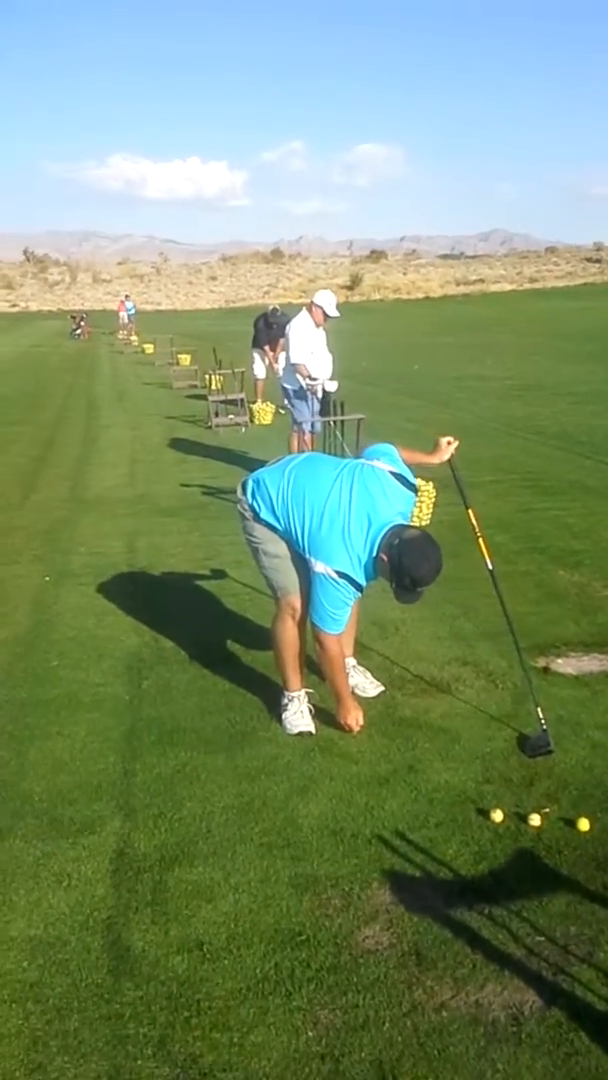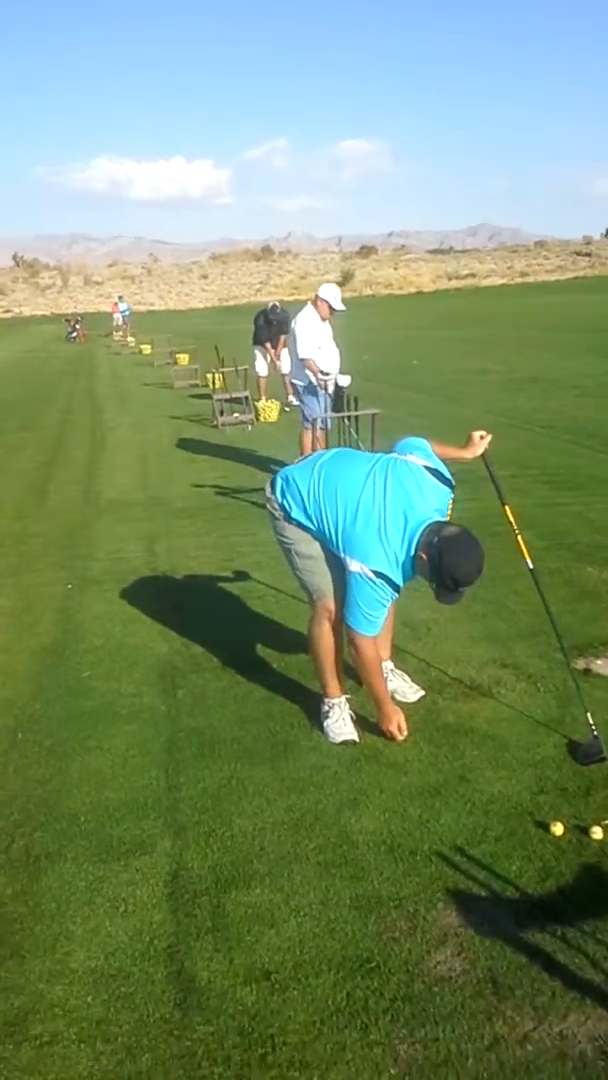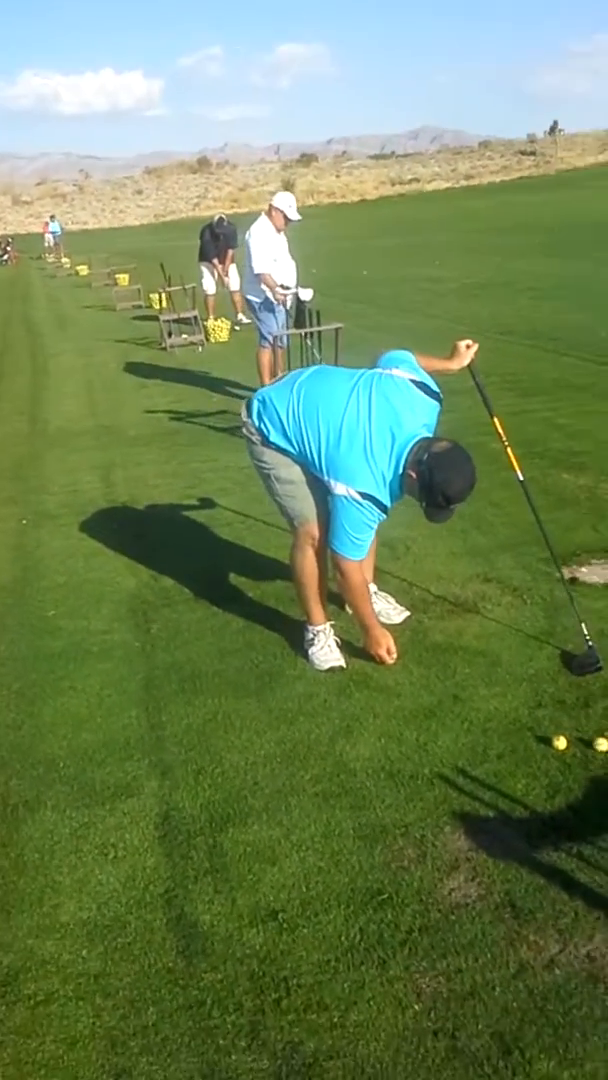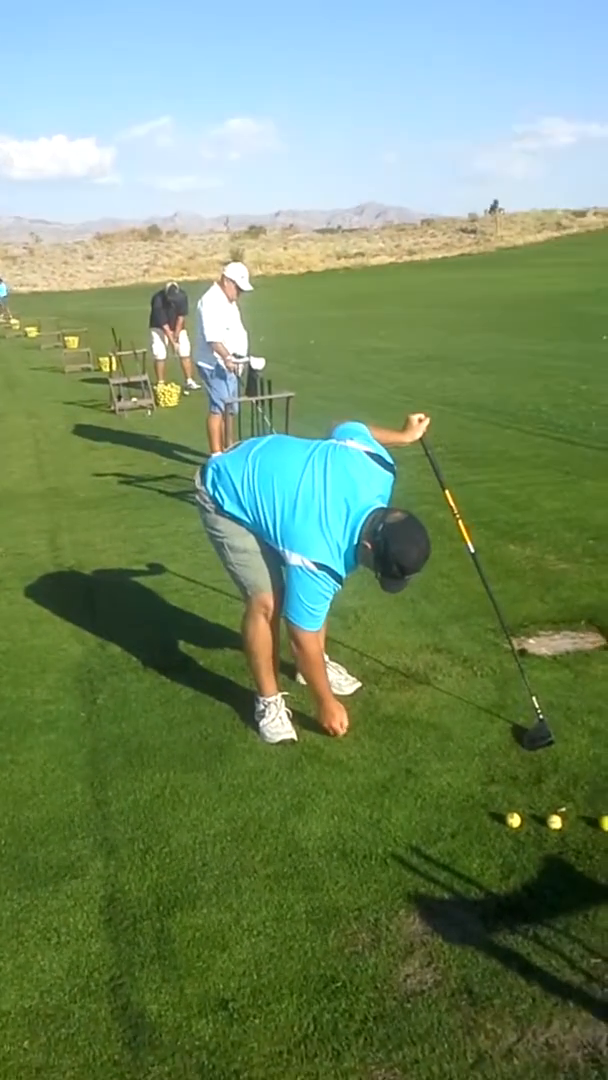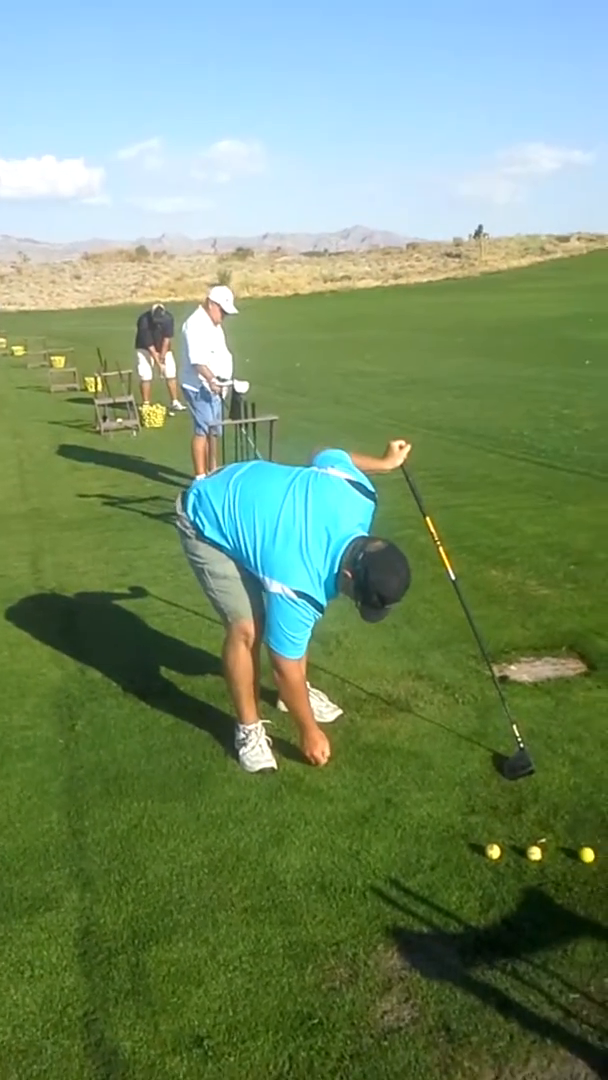
dt=0.3s
person 1, frame 1
left shoulder: (402, 489)
right shoulder: (340, 566)
left elbow: (379, 450)
right elbow: (327, 639)
left wrist: (432, 457)
right wrist: (345, 703)
right hip: (263, 506)
left knee: (348, 593)
right knee: (294, 604)
left ankle: (347, 665)
right ankle: (293, 697)
person 1, frame 2
left shoulder: (439, 484)
right shoulder: (377, 565)
left elbow: (412, 444)
right elbow: (361, 640)
left wrist: (466, 452)
right wrist: (385, 709)
right hip: (294, 504)
right knee: (330, 606)
left ankle: (384, 668)
right ankle: (333, 703)
person 1, frame 3
left shoulder: (426, 398)
right shoulder: (364, 487)
left elbow: (396, 358)
right elbow: (346, 565)
left wrist: (451, 363)
right wrist: (373, 632)
right hip: (271, 427)
right knee: (313, 531)
left ankle: (367, 591)
right ankle: (317, 629)
person 1, frame 4
left shoulder: (380, 469)
right shoulder: (319, 558)
left elbow: (348, 429)
right elbow: (302, 637)
left wrist: (403, 435)
right wrist: (327, 704)
right hip: (225, 496)
right knee: (266, 601)
left ankle: (318, 664)
right ankle: (268, 701)
person 1, frame 5
left shoulder: (361, 497)
right shoulder: (299, 587)
left elbow: (329, 456)
right elbow: (285, 666)
left wrist: (384, 462)
right wrist: (310, 733)
right hip: (206, 521)
right knee: (247, 628)
left ankle: (297, 692)
right ankle: (248, 729)
